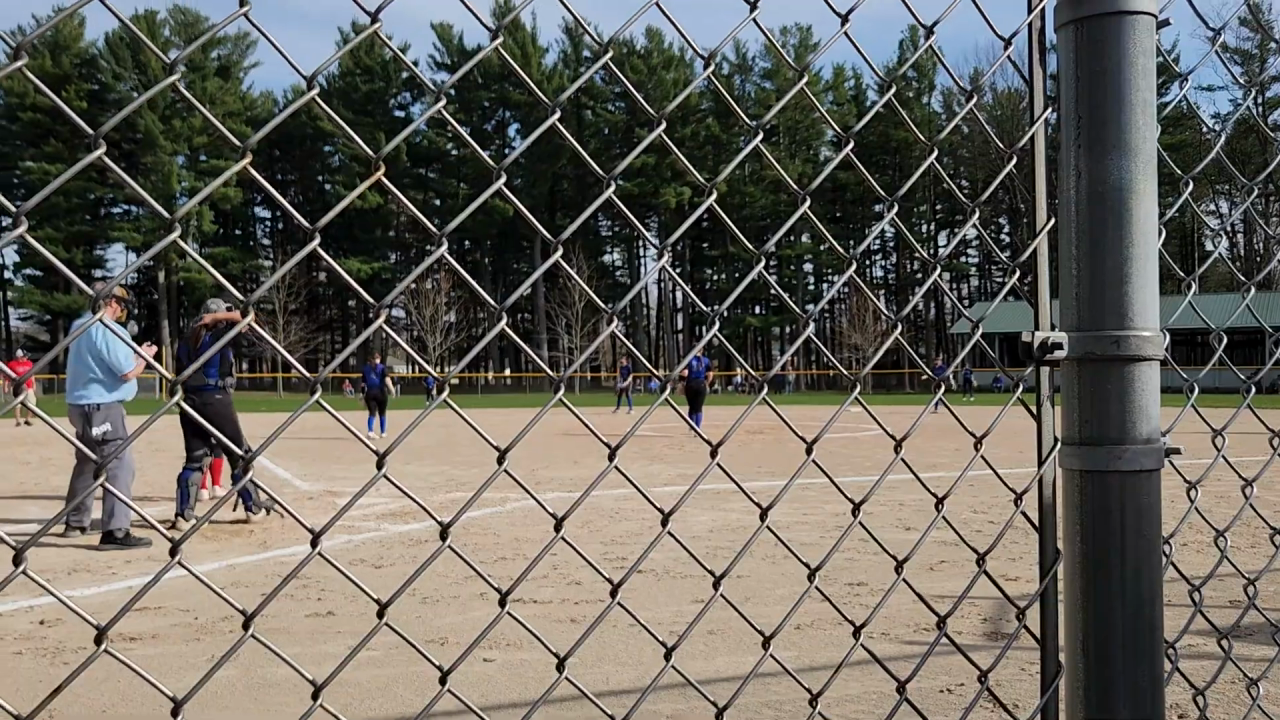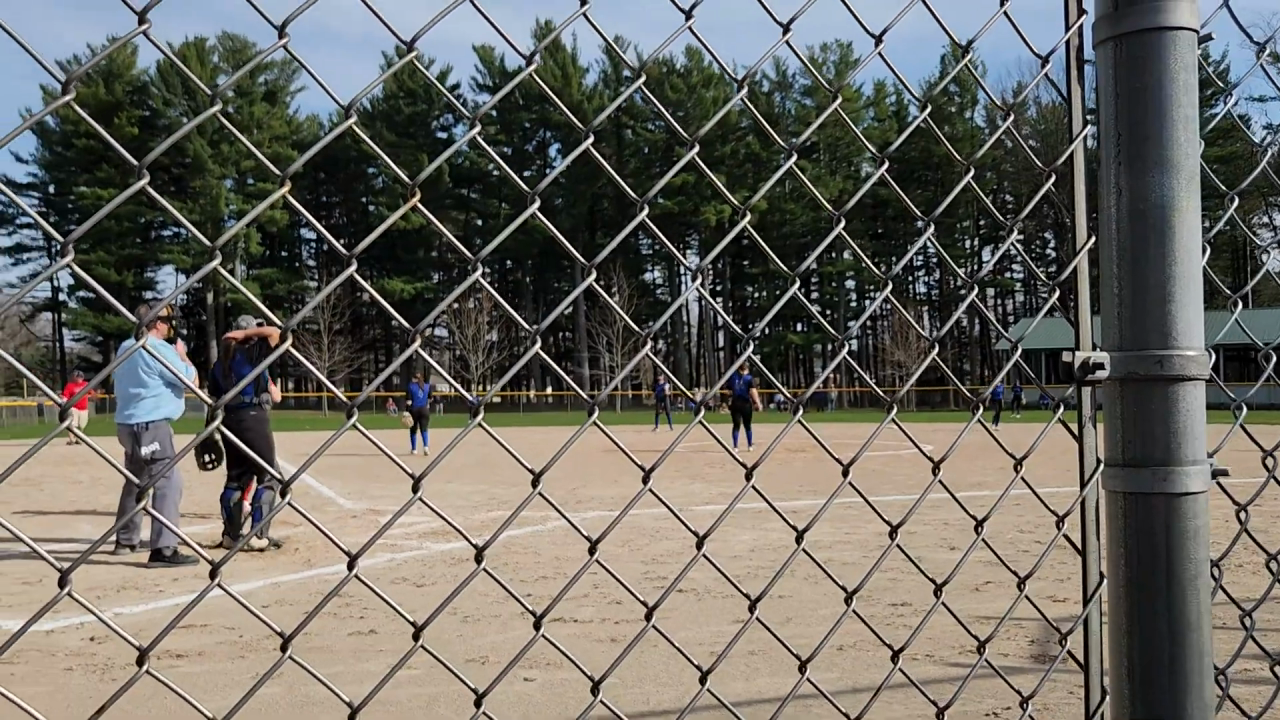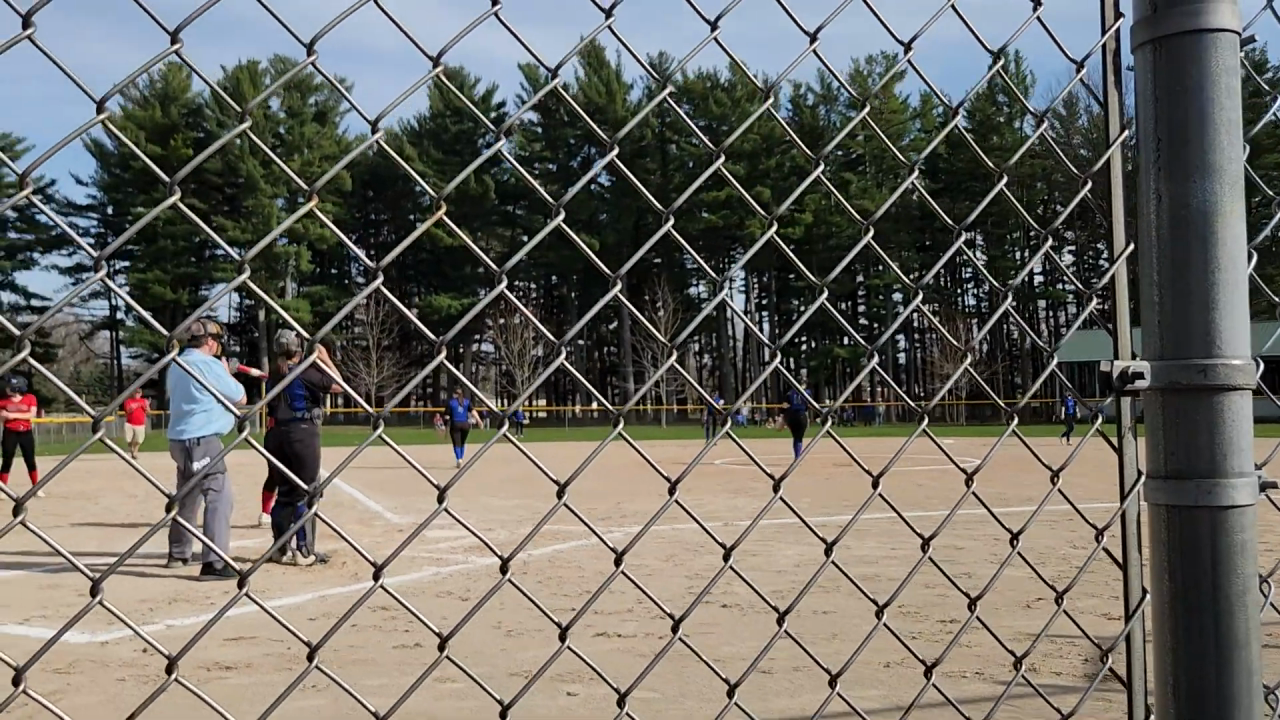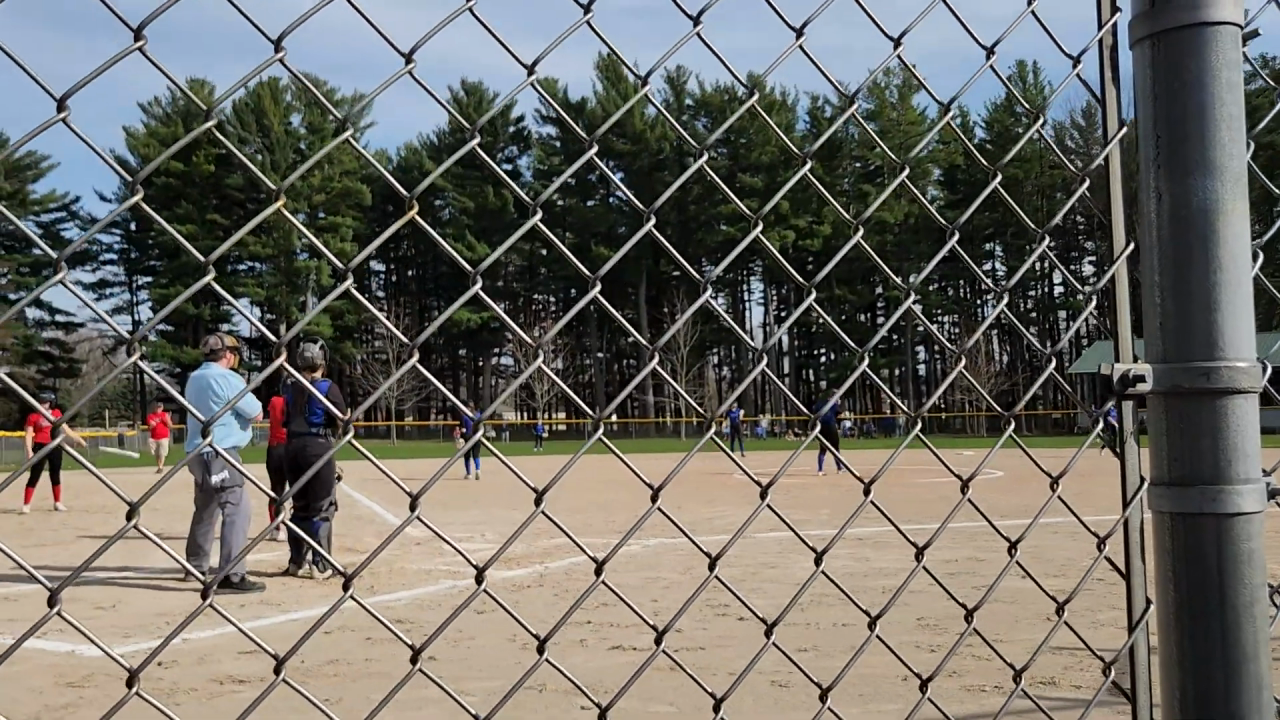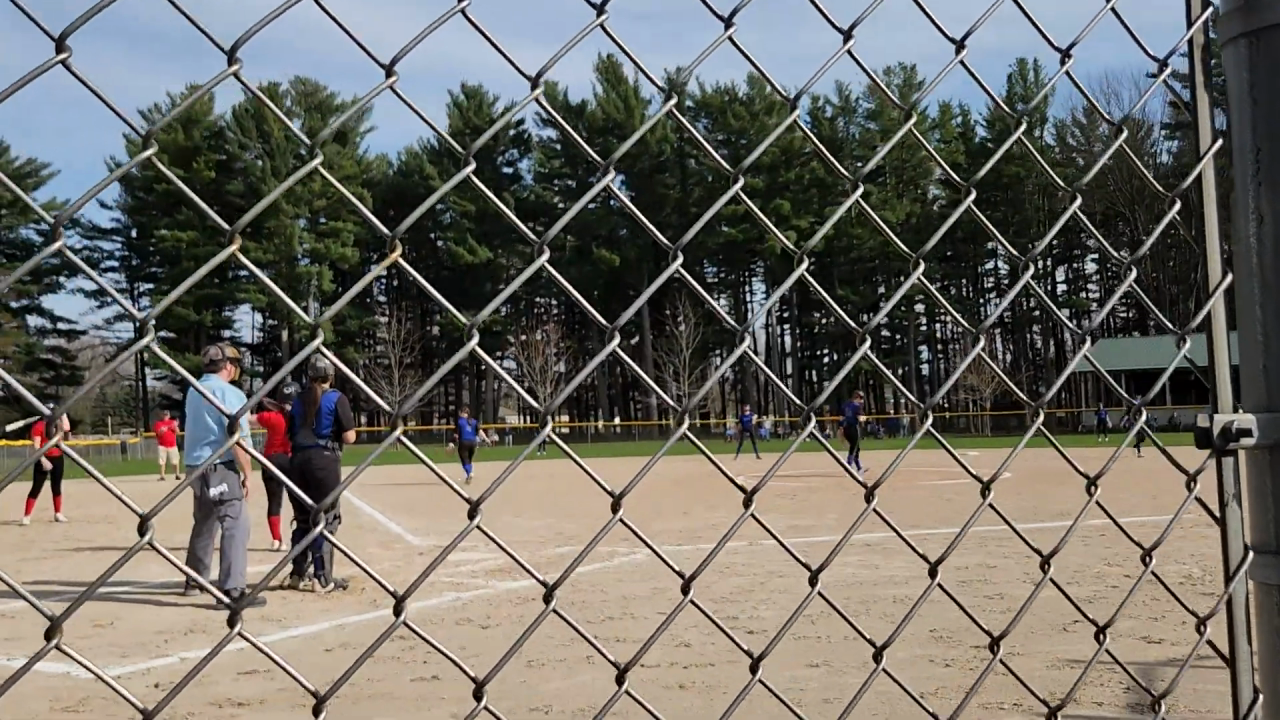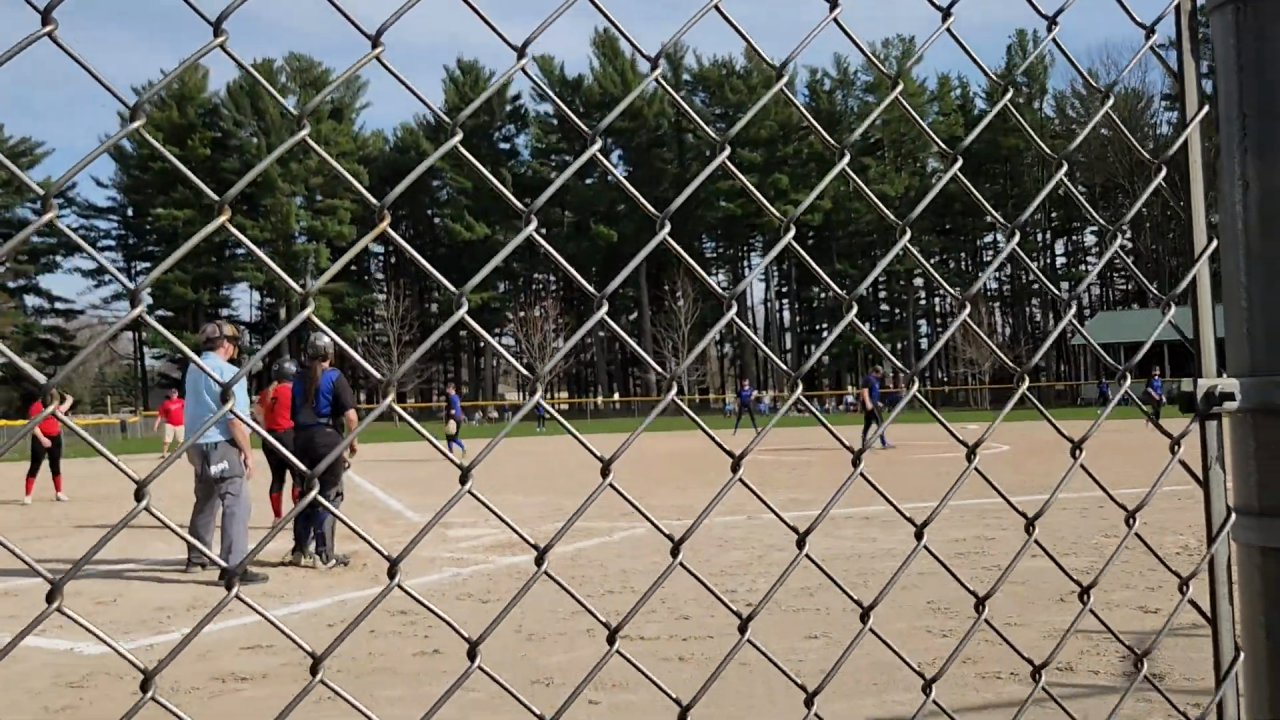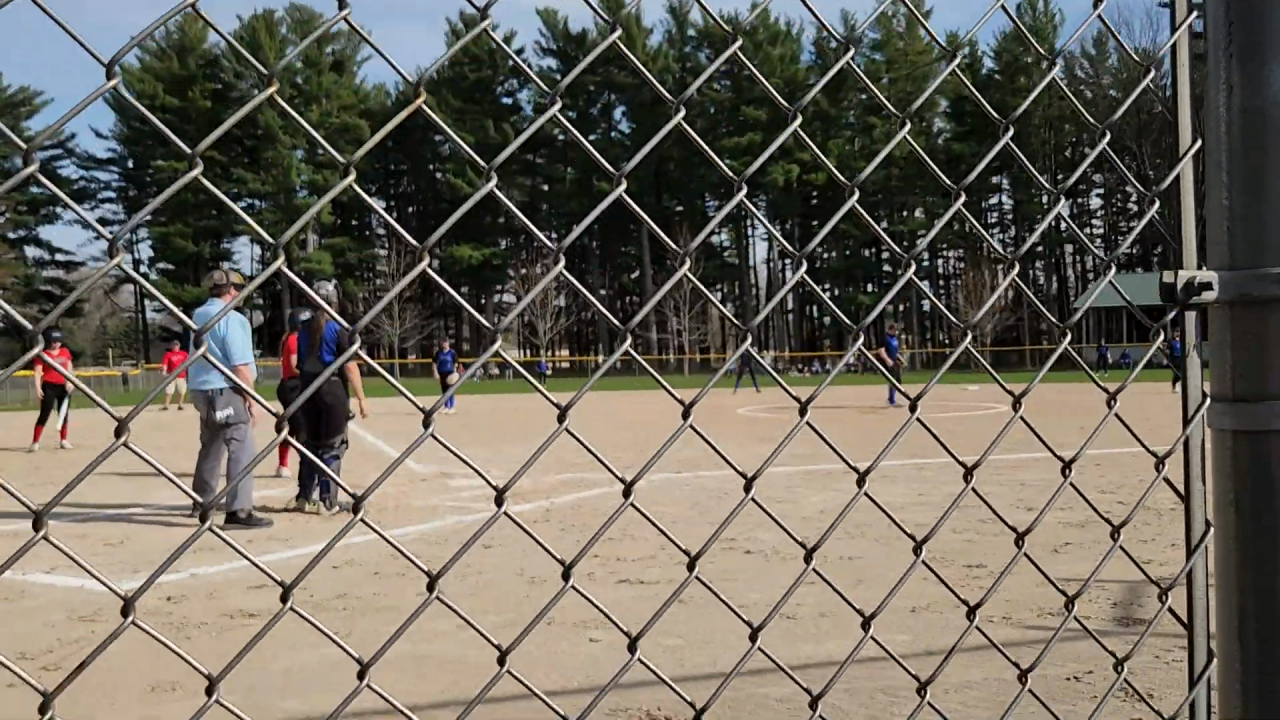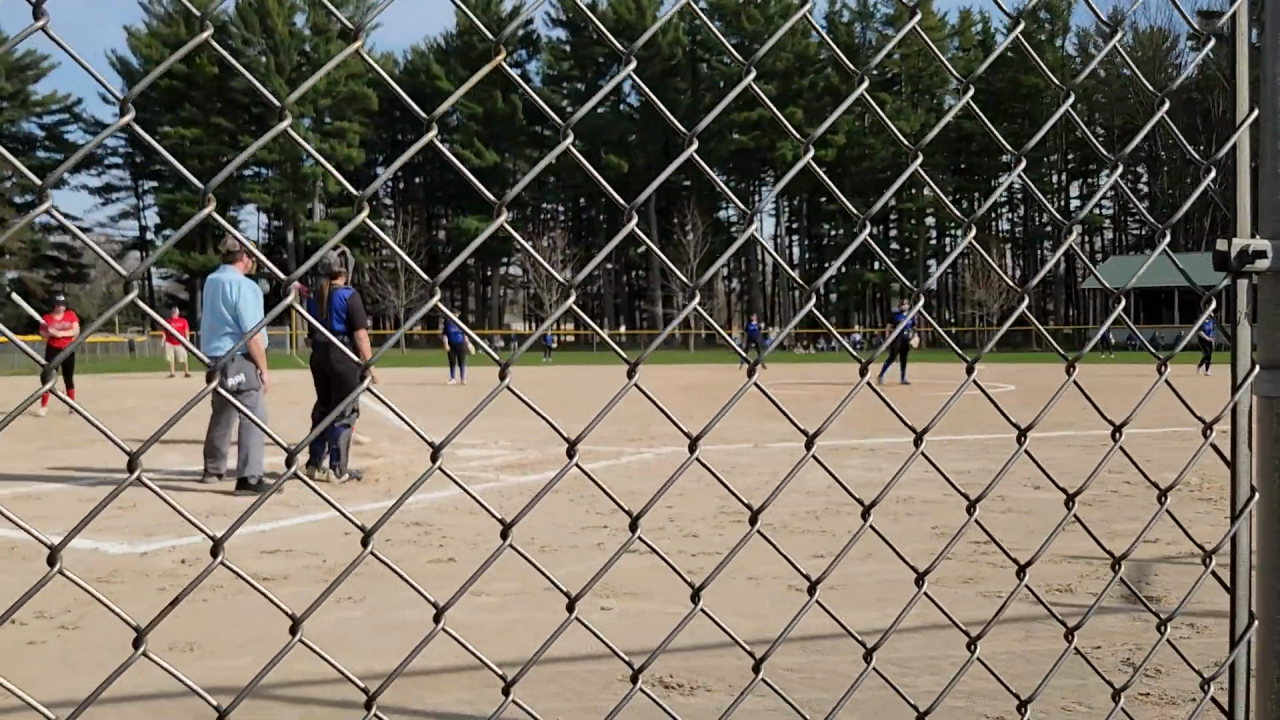
dt=0.5s
person 1, frame 1
left shoulder: (80, 326)
right shoulder: (107, 329)
right elbow: (128, 373)
left wrist: (138, 355)
right wrist: (143, 359)
left hip: (81, 405)
right hip: (102, 407)
left knee: (87, 464)
right knee: (120, 465)
left ankle: (76, 522)
right ankle: (115, 532)
person 1, frame 2
left shoulder: (125, 348)
right shoulder: (158, 348)
right elbow: (192, 381)
right wrist: (182, 354)
left hip: (128, 424)
right hip: (151, 426)
left knee: (136, 482)
right knee: (169, 483)
left ankle: (125, 540)
right ankle: (163, 550)
person 1, frame 3
left shoulder: (176, 366)
right shoulder: (208, 365)
right elbow: (240, 398)
right wrist: (227, 372)
left hip: (180, 439)
right hip: (202, 441)
left knee: (187, 497)
right knee: (219, 497)
left ankle: (178, 553)
right ankle: (214, 563)
person 1, frame 4
left shoulder: (193, 379)
right shoulder: (228, 379)
right elbow: (256, 414)
right wrist: (244, 391)
left hip: (198, 452)
right hip: (220, 454)
left knee: (205, 511)
right knee: (237, 511)
left ankle: (196, 565)
right ankle: (231, 576)
person 1, frame 5
left shoulder: (193, 391)
right shoulder: (228, 391)
right elbow: (237, 439)
left wrist: (244, 418)
right wrist: (248, 473)
left hip: (196, 466)
right hip: (219, 467)
left knee: (204, 524)
right knee: (236, 525)
left ankle: (195, 581)
right ankle: (231, 590)
person 1, frame 6
left shoulder: (193, 370)
right shoulder: (227, 371)
right elbow: (235, 420)
right wrist: (248, 453)
left hip: (198, 444)
right hip: (220, 446)
left knee: (205, 502)
right knee: (236, 503)
left ankle: (196, 558)
right ankle: (232, 568)
person 1, frame 7
left shoulder: (197, 315)
right shoulder: (233, 319)
right elbow: (240, 366)
right wrist: (252, 401)
left hip: (201, 390)
right hip: (226, 392)
left knee: (210, 448)
right knee: (242, 449)
left ankle: (202, 503)
right ankle: (238, 512)
person 1, frame 8
left shoulder: (210, 281)
right shoulder: (244, 285)
right elbow: (251, 334)
right wrist: (264, 368)
left hip: (213, 357)
right hip: (237, 359)
left knee: (222, 413)
right knee: (253, 415)
left ankle: (213, 469)
right ankle: (249, 478)
person 2, frame 1
left shoulder: (185, 343)
right shoulder: (218, 336)
left elbow: (180, 376)
right wrist: (216, 318)
left hip: (191, 402)
right hip: (216, 401)
left knee: (194, 460)
right knee: (240, 454)
left ankle: (183, 517)
right ankle: (254, 508)
person 2, frame 2
left shoulder: (220, 363)
right shoulder: (252, 354)
left elbow: (214, 401)
right elbow: (275, 331)
right wrist: (246, 334)
left hip: (230, 421)
right hip: (254, 419)
left knee: (235, 479)
right knee: (268, 477)
left ankle: (230, 535)
right ankle: (258, 535)
person 2, frame 3
left shoulder: (273, 378)
right shoulder: (306, 372)
left elbow: (272, 414)
right elbow: (339, 385)
right wrist: (324, 358)
left hip: (278, 434)
right hip: (304, 434)
left knee: (285, 493)
right knee: (307, 493)
left ankle: (281, 549)
right ankle: (304, 552)
person 2, frame 4
left shoulder: (292, 390)
right shoulder: (327, 387)
left elbow: (288, 423)
right elbow: (342, 423)
right wrist: (347, 421)
left hip: (293, 448)
right hip: (318, 448)
left knee: (301, 508)
right knee: (322, 509)
left ankle: (297, 562)
right ankle: (321, 566)
person 2, frame 5
left shoulder: (298, 400)
right shoulder: (336, 398)
left elbow: (291, 434)
right elbow: (349, 437)
left hip: (298, 460)
right hip: (324, 460)
left knee: (303, 520)
right knee: (326, 520)
left ankle: (298, 575)
right ankle: (322, 579)
person 2, frame 6
left shoulder: (299, 379)
right shoulder: (335, 377)
left elbow: (295, 415)
right elbow: (350, 416)
right wrist: (353, 440)
left hip: (302, 440)
right hip: (327, 438)
right knee: (328, 498)
left ankle: (300, 551)
right ankle: (324, 555)
person 2, frame 7
left shoulder: (304, 328)
right shoulder: (338, 327)
left elbow: (301, 364)
right elbow: (350, 366)
left wrist: (308, 388)
right wrist: (361, 398)
left hip: (308, 388)
right hip: (333, 388)
left knee: (312, 443)
right knee: (332, 446)
left ankle: (305, 497)
right ankle: (329, 502)
person 2, frame 8
left shoulder: (315, 296)
right shoulder: (349, 295)
left elbow: (314, 332)
right elbow: (360, 335)
right wrist: (370, 365)
left hip: (319, 356)
right hip: (344, 356)
left knee: (323, 411)
right knee: (343, 413)
left ankle: (314, 465)
right ankle: (338, 469)
